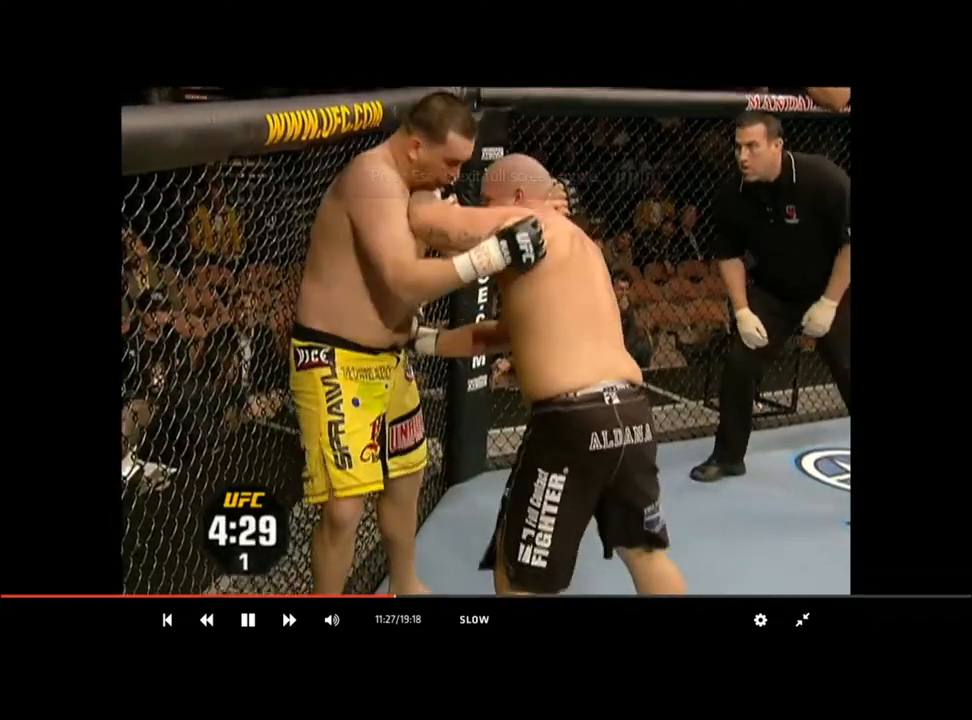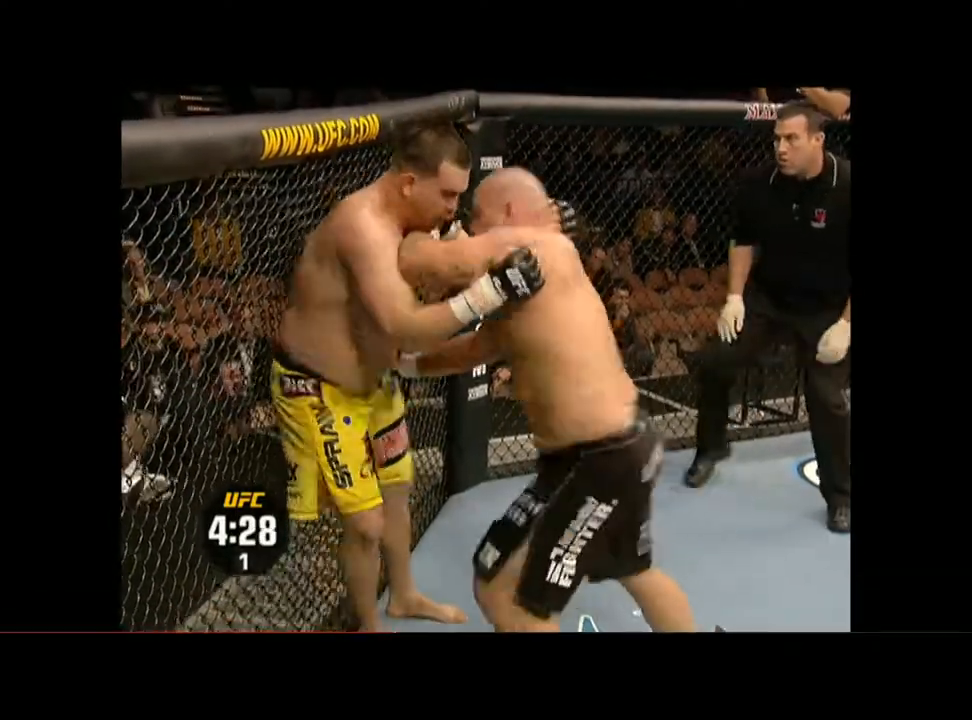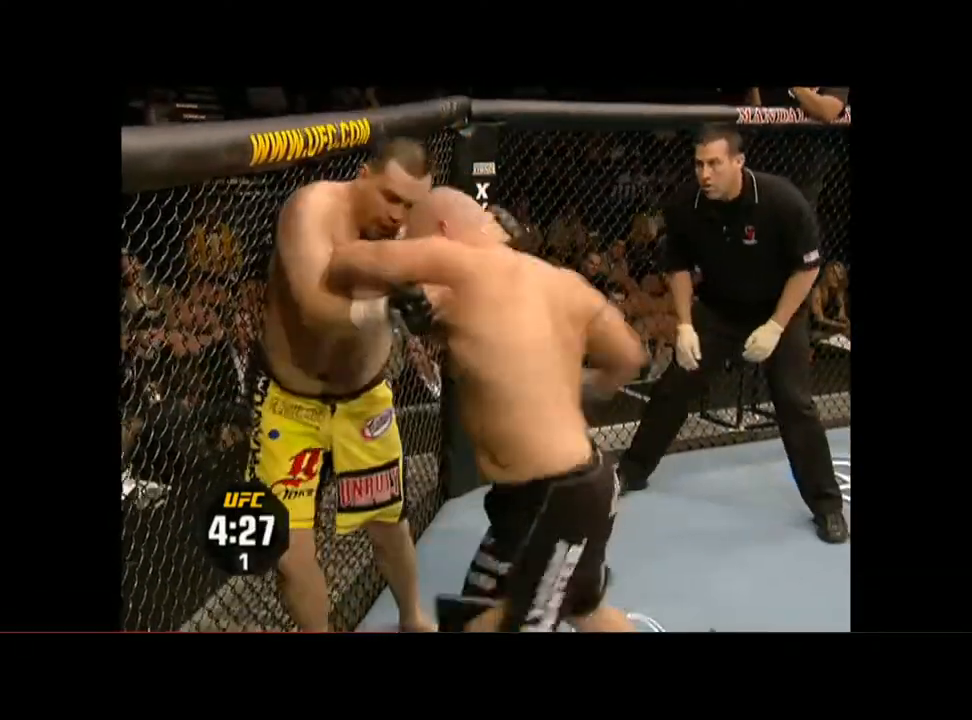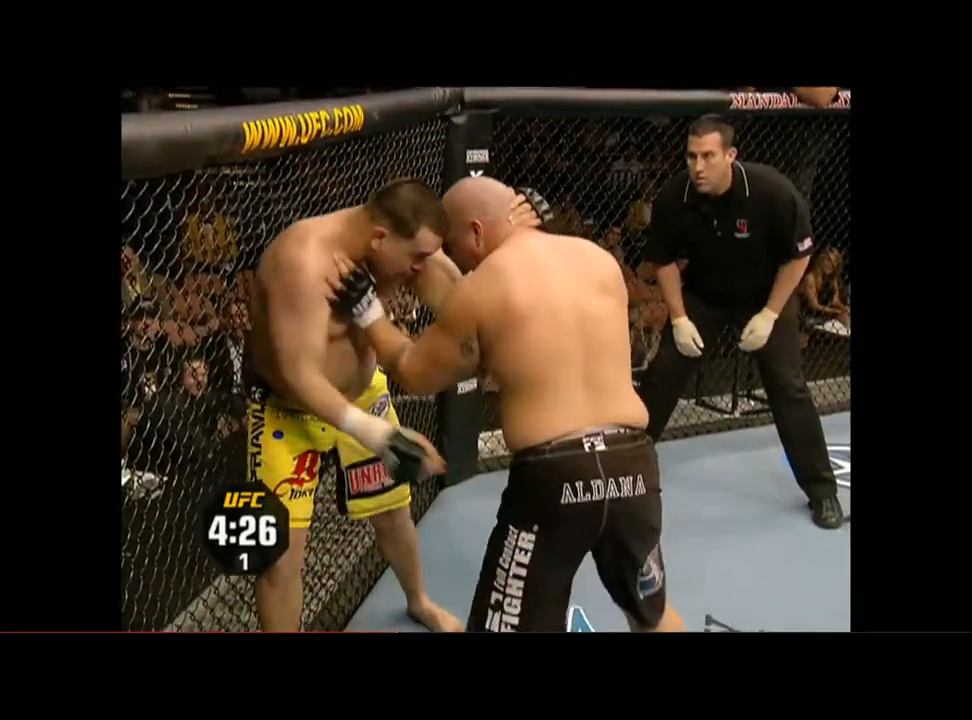
dt=0.7s
person 1, frame 1
left shoulder: (410, 185)
right shoulder: (373, 178)
right elbow: (405, 281)
right wrist: (493, 254)
left hip: (388, 359)
right hip: (334, 362)
left knee: (404, 479)
right knee: (344, 510)
left ankle: (404, 586)
person 1, frame 2
left shoulder: (405, 215)
right shoulder: (362, 225)
right elbow: (405, 328)
left wrist: (519, 239)
right wrist: (489, 291)
left hip: (371, 379)
right hip: (318, 389)
left knee: (394, 491)
right knee: (366, 524)
left ankle: (404, 595)
right ankle: (370, 627)
person 1, frame 3
right shoulder: (315, 205)
right elbow: (315, 308)
right wrist: (387, 308)
left hip: (363, 402)
right hip: (287, 402)
left knee: (389, 524)
right knee: (293, 556)
left ankle: (413, 616)
person 1, frame 4
left shoulder: (402, 245)
right shoulder: (305, 258)
right elbow: (301, 379)
right wrist: (380, 437)
left hip: (361, 393)
right hip: (286, 406)
left knee: (393, 512)
right knee: (280, 556)
left ankle: (419, 601)
person 2, frame 1
right shoulder: (577, 243)
right elbow: (501, 332)
right wrist: (426, 339)
left hip: (571, 424)
right hip: (631, 414)
left knee: (517, 576)
right knee: (644, 549)
person 2, frame 2
left shoulder: (536, 251)
right shoulder: (544, 268)
right elbow: (480, 346)
right wrist: (409, 363)
left hip: (599, 463)
right hip: (625, 448)
left knee: (501, 591)
right knee: (636, 571)
person 2, frame 3
left shoulder: (471, 269)
right shoulder: (562, 283)
left elbow: (346, 262)
right elbow: (629, 357)
left hip: (548, 502)
right hip: (580, 483)
right knee: (584, 608)
person 2, frame 4
left shoulder: (479, 291)
right shoulder: (597, 258)
left elbow: (418, 376)
left wrist: (366, 311)
left hip: (553, 479)
right hip: (631, 463)
left knee: (502, 627)
right knee: (650, 611)
person 3, frame 1
left shoulder: (823, 178)
right shoulder: (734, 195)
left elbow: (850, 242)
right elbow: (729, 256)
left wrist: (828, 303)
right wrist: (742, 311)
left hip: (833, 293)
right hip: (772, 292)
left knee: (848, 374)
right knee: (739, 365)
right ankle: (728, 456)
person 3, frame 2
left shoulder: (847, 188)
right shoulder: (760, 184)
right elbow: (743, 240)
left wrist: (845, 324)
right wrist: (734, 297)
left hip: (827, 308)
right hip: (766, 296)
left knee: (825, 397)
right knee: (715, 362)
left ankle: (840, 495)
right ankle: (711, 447)
person 3, frame 3
left shoulder: (782, 201)
right shoulder: (685, 207)
left elbow: (807, 268)
right elbow: (679, 267)
left wrist: (775, 327)
right wrist: (684, 325)
left hip: (777, 311)
right hip: (714, 309)
left knee: (795, 403)
right knee: (674, 385)
left ankle: (827, 504)
right ankle: (633, 469)
person 3, frame 4
left shoulder: (773, 192)
right shoulder: (673, 197)
left elbow: (798, 256)
right elbow: (664, 260)
left wrist: (769, 315)
right wrist: (679, 318)
left hip: (766, 296)
right hip: (702, 295)
left knee: (787, 386)
right knee: (664, 372)
left ankle: (822, 490)
